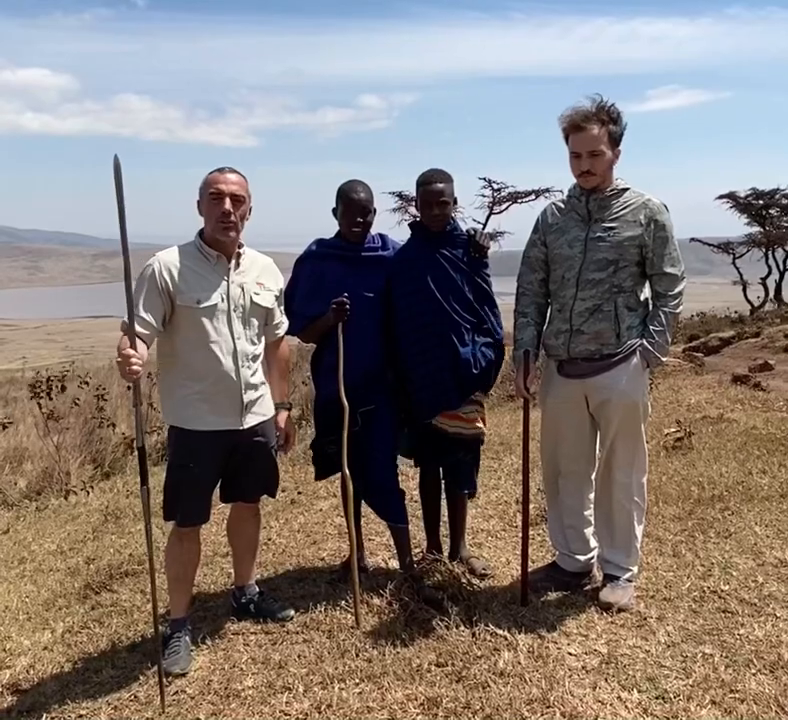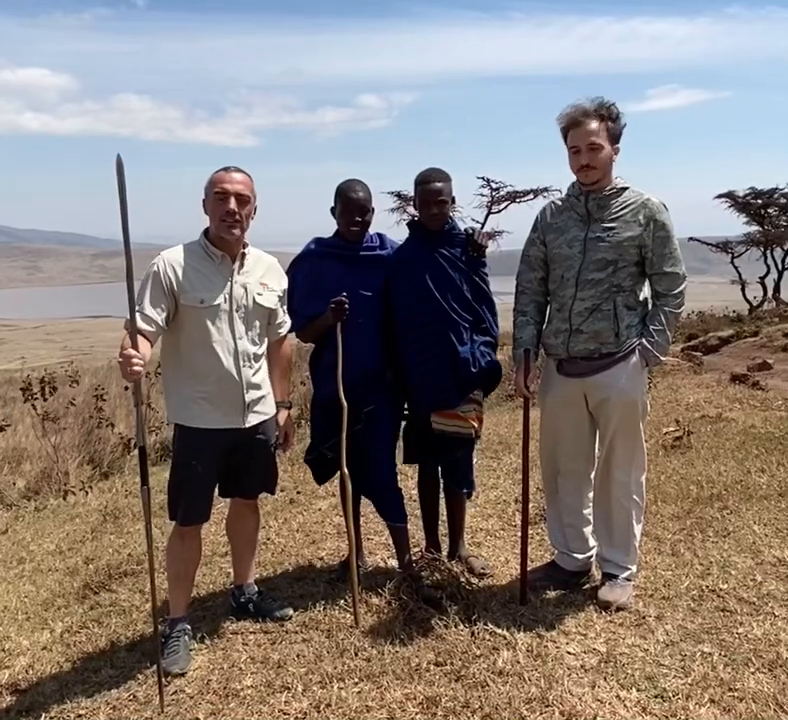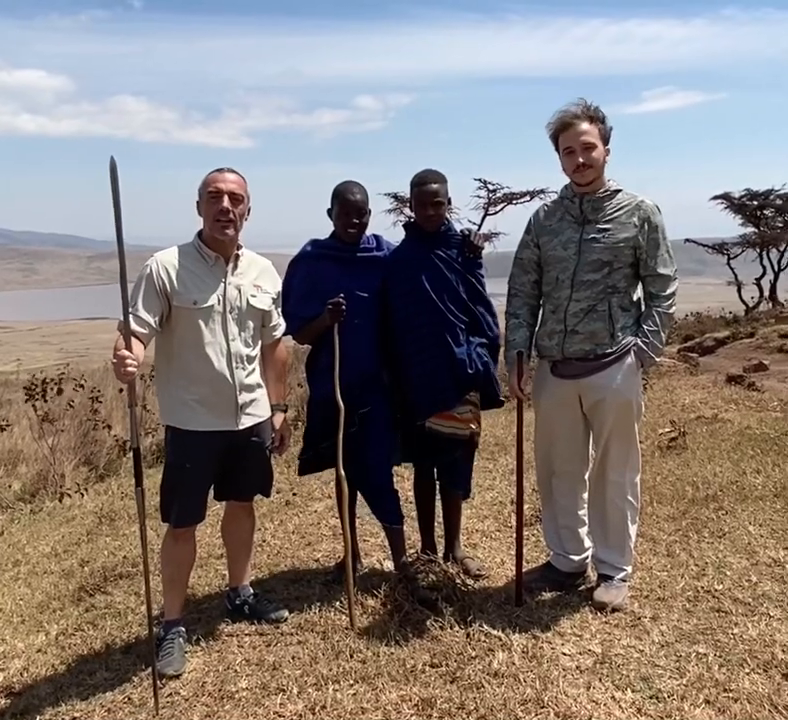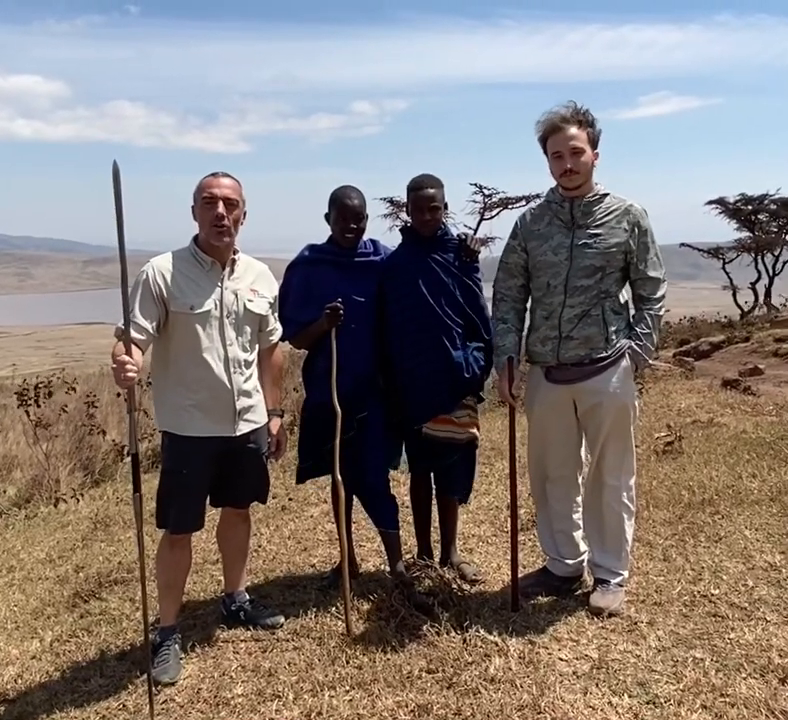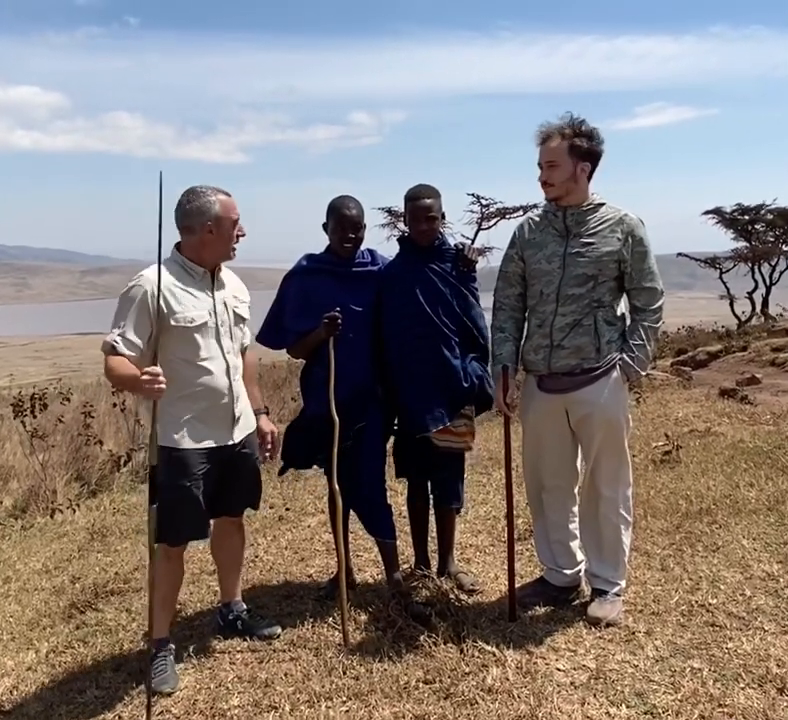
dt=0.7s
person 1, frame 1
left shoulder: (646, 213)
right shoulder: (552, 217)
left elbow: (669, 289)
right elbow: (530, 292)
left wrist: (648, 352)
right wrist: (524, 355)
left hip: (619, 368)
right hip: (560, 368)
left knee: (621, 474)
right knee: (564, 472)
left ankle: (620, 571)
right ankle: (574, 562)
person 1, frame 2
left shoulder: (646, 212)
right shoulder: (551, 216)
left elbow: (670, 289)
right elbow: (530, 289)
left wrist: (648, 351)
right wrist: (524, 352)
left hip: (619, 367)
right hip: (560, 367)
left knee: (620, 473)
right knee: (563, 470)
left ankle: (619, 569)
right ankle: (573, 560)
person 1, frame 3
left shoulder: (638, 213)
right shoulder: (544, 218)
left elbow: (662, 290)
right elbow: (522, 292)
left wrist: (642, 352)
right wrist: (516, 354)
left hip: (613, 367)
right hip: (553, 368)
left knee: (615, 473)
right knee: (557, 472)
left ankle: (614, 570)
right ankle: (568, 561)
person 1, frame 4
left shoulder: (627, 217)
right shoulder: (530, 223)
left elbow: (652, 293)
right elbow: (508, 296)
left wrist: (637, 354)
right wrist: (505, 361)
left hip: (607, 371)
right hip: (546, 374)
left knee: (611, 478)
right knee: (551, 478)
left ankle: (610, 574)
right ankle: (563, 565)
person 1, frame 5
left shoulder: (622, 227)
right shoulder: (528, 231)
left elbow: (648, 304)
right elbow: (507, 306)
left wrist: (630, 366)
right wrist: (503, 370)
left hip: (600, 382)
right hip: (540, 383)
left knee: (606, 488)
right knee: (547, 486)
left ankle: (607, 584)
right ankle: (561, 575)
person 2, frame 1
left shoulder: (265, 270)
right shoulder: (166, 267)
right elbow: (138, 332)
left wrist: (281, 406)
right wrist: (130, 357)
left hip: (255, 417)
right hip: (196, 423)
left knee: (247, 506)
right knee: (187, 524)
left ankle: (245, 593)
right ankle: (178, 625)
person 2, frame 2
left shoulder: (270, 269)
right shoulder: (171, 266)
right elbow: (143, 330)
left wrist: (282, 405)
right wrist: (133, 356)
left hip: (256, 416)
right hip: (200, 420)
left knee: (246, 502)
right knee: (189, 521)
left ankle: (244, 591)
right ankle: (177, 624)
person 2, frame 3
left shoulder: (263, 271)
right shoulder: (165, 267)
right elbow: (136, 331)
left wrist: (278, 408)
right wrist: (126, 358)
left hip: (250, 417)
right hip: (192, 421)
left knee: (241, 504)
right knee: (182, 524)
left ankle: (240, 594)
right ankle: (172, 626)
person 2, frame 4
left shoulder: (259, 275)
right shoulder: (161, 273)
right elbow: (131, 339)
left wrist: (273, 412)
right wrist: (125, 364)
left hip: (247, 423)
right hip: (188, 427)
left knee: (238, 510)
right knee: (178, 529)
left ankle: (235, 599)
right ankle: (167, 633)
person 2, frame 5
left shoulder: (231, 284)
right shoulder: (151, 285)
right elbow: (114, 357)
left wrist: (260, 413)
right wrist: (138, 380)
left hip: (237, 431)
right hip: (185, 440)
left knee: (231, 520)
right knee: (174, 541)
left ankle: (232, 610)
right ankle: (160, 644)
person 3, frame 1
left shoulder: (469, 248)
right shoulder: (404, 257)
left elbow: (485, 307)
right elbow: (398, 323)
left wrist: (484, 357)
right wrist: (402, 380)
left hip: (463, 374)
right hip: (422, 379)
left knee: (460, 464)
right knee: (429, 463)
left ankle: (459, 546)
right ankle: (433, 546)
person 3, frame 2
left shoulder: (466, 248)
right shoulder: (403, 256)
left elbow: (484, 307)
right elbow: (397, 321)
left wrist: (482, 357)
right wrist: (401, 377)
left hip: (462, 373)
right hip: (422, 377)
left knee: (458, 462)
right knee: (428, 462)
left ankle: (458, 544)
right ankle: (432, 545)
person 3, frame 3
left shoulder: (463, 250)
right shoulder: (400, 258)
left elbow: (481, 309)
right elbow: (394, 323)
left wrist: (480, 360)
right wrist: (397, 379)
left hip: (459, 375)
right hip: (419, 379)
left knee: (456, 465)
right knee: (424, 464)
left ankle: (454, 547)
right ankle: (428, 547)
person 3, frame 4
left shoulder: (459, 254)
right shoulder: (395, 262)
left elbow: (477, 314)
right elbow: (389, 327)
left wrist: (478, 362)
right wrist: (392, 384)
left hip: (455, 380)
right hip: (414, 384)
left knee: (453, 469)
right knee: (421, 469)
left ankle: (450, 551)
right ankle: (424, 552)
person 3, frame 5
left shoulder: (457, 264)
right shoulder: (394, 271)
left elbow: (474, 325)
right elbow: (387, 335)
left wrist: (475, 376)
right wrist: (389, 391)
left hip: (452, 390)
right hip: (412, 393)
left knee: (448, 479)
right knee: (417, 478)
left ankle: (448, 561)
right ankle: (422, 562)
person 4, frame 1
left shoulder: (393, 255)
right shoulder: (314, 260)
right elbow: (303, 332)
right wrist: (329, 319)
left hip: (382, 383)
right hip: (336, 383)
left knee: (382, 471)
right knee: (350, 469)
left ankle: (406, 559)
right ankle: (357, 551)
person 4, frame 2
left shoulder: (391, 255)
right shoulder: (312, 260)
right elbow: (302, 332)
right wrist: (327, 319)
left hip: (380, 381)
right hip: (335, 383)
left knee: (381, 471)
right knee: (348, 468)
left ankle: (405, 556)
right ankle: (357, 551)
person 4, frame 3
left shoulder: (387, 255)
right shoulder: (309, 261)
right elbow: (298, 334)
right wrist: (324, 320)
left hip: (377, 382)
right hip: (330, 383)
left knee: (377, 471)
right knee: (345, 469)
left ankle: (400, 558)
right ankle: (352, 551)
person 4, frame 4
left shoulder: (384, 260)
right shoulder: (307, 266)
right elbow: (295, 339)
right wrist: (322, 324)
left hip: (374, 388)
right hip: (328, 388)
left knee: (373, 476)
right knee: (341, 474)
left ankle: (396, 562)
right ankle: (347, 558)
person 4, frame 5
left shoulder: (379, 270)
right shoulder: (304, 275)
right elbow: (294, 348)
right wrist: (319, 332)
left hip: (370, 398)
right hip: (324, 399)
left knee: (369, 486)
right knee: (338, 485)
left ankle: (393, 572)
right ankle: (344, 570)
